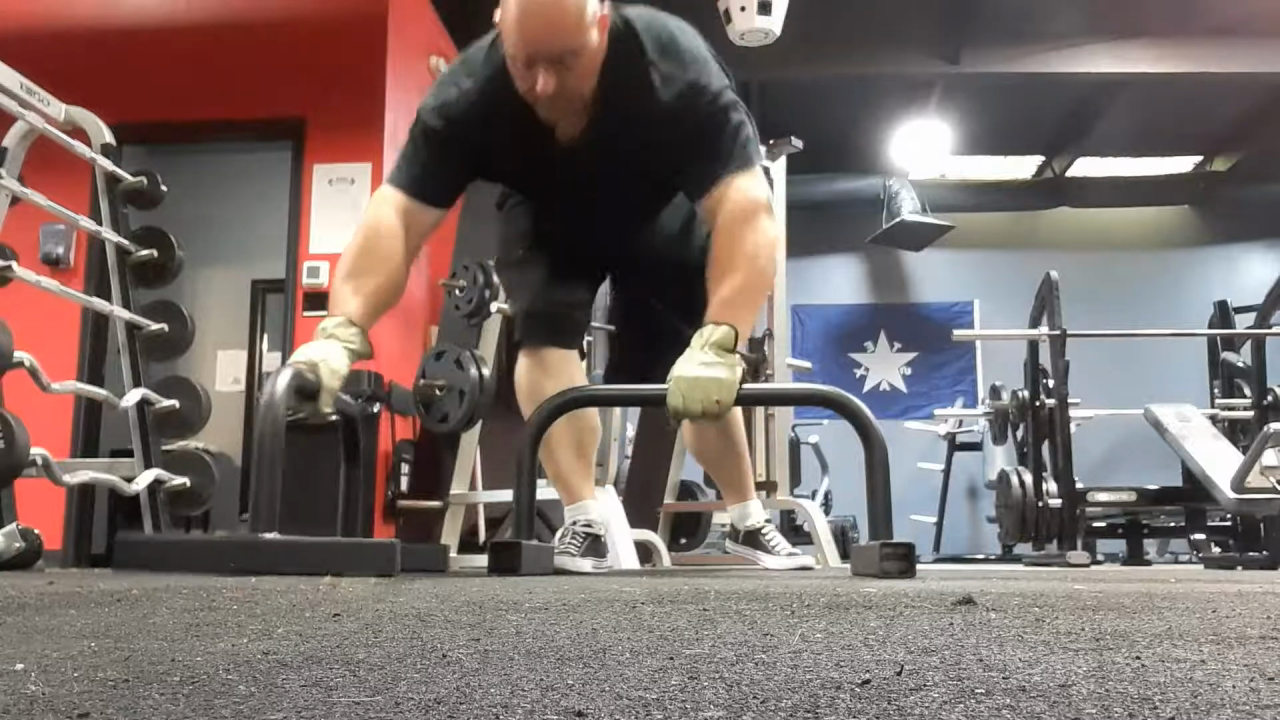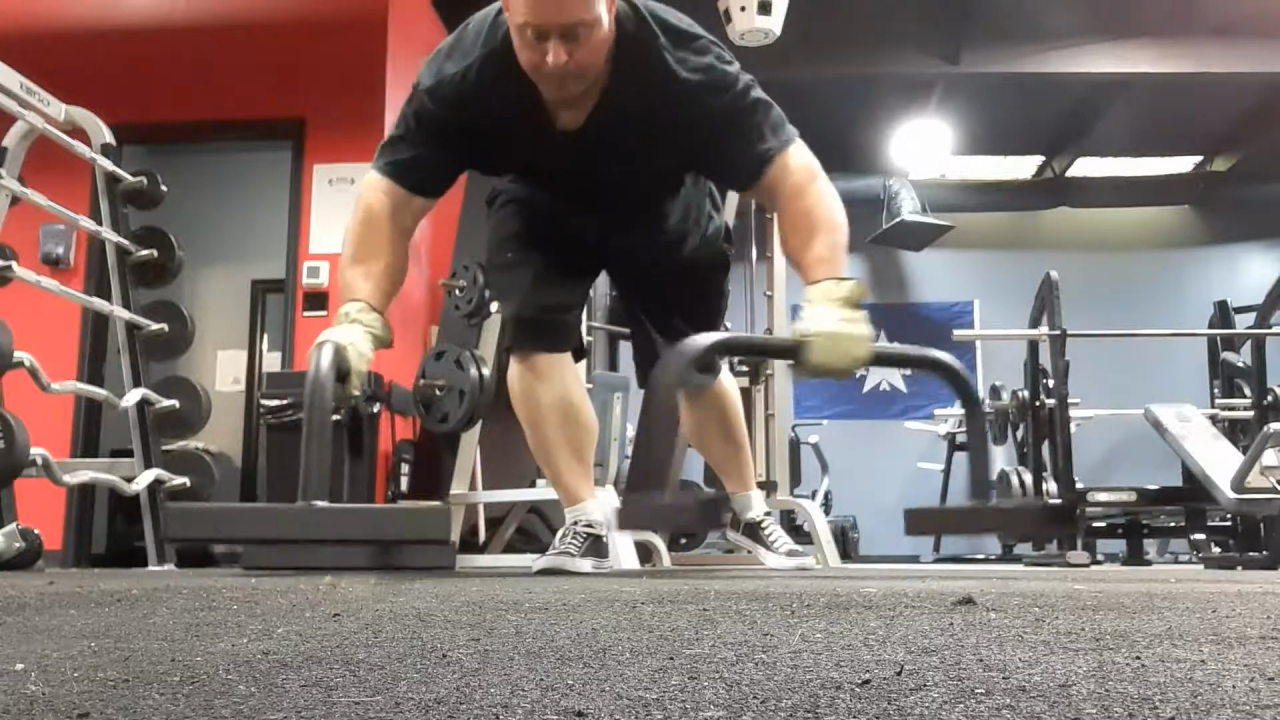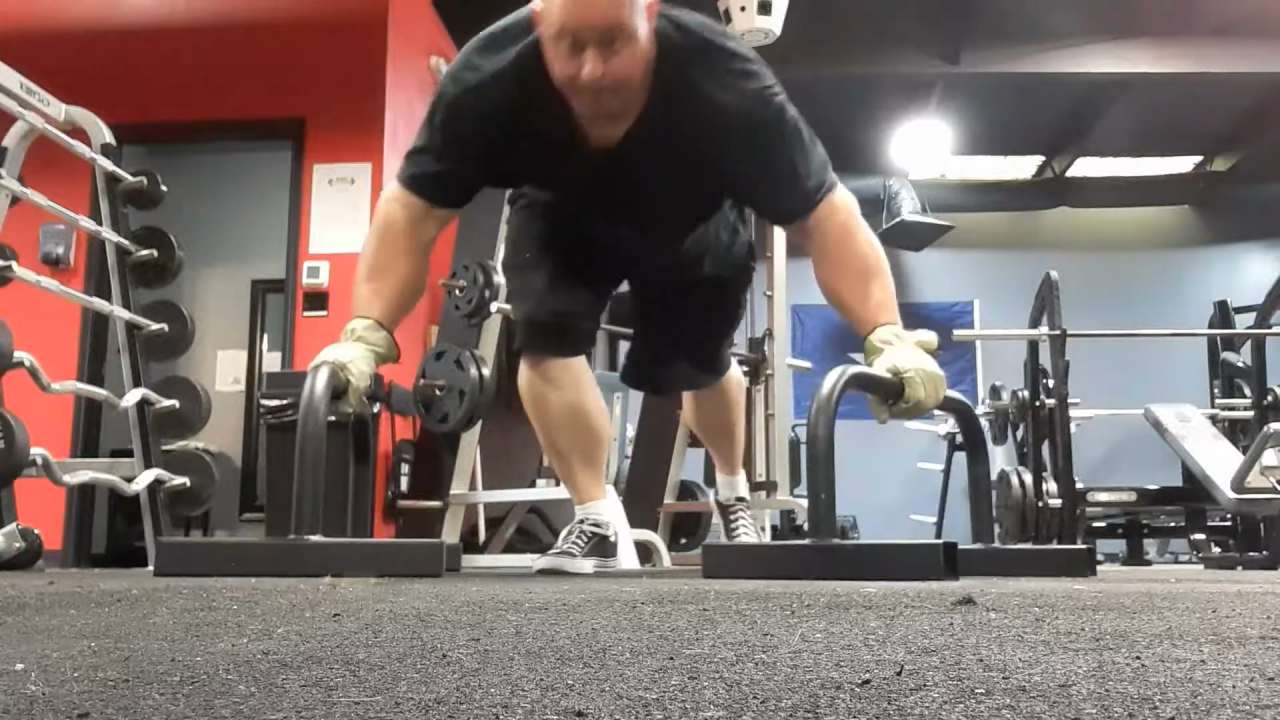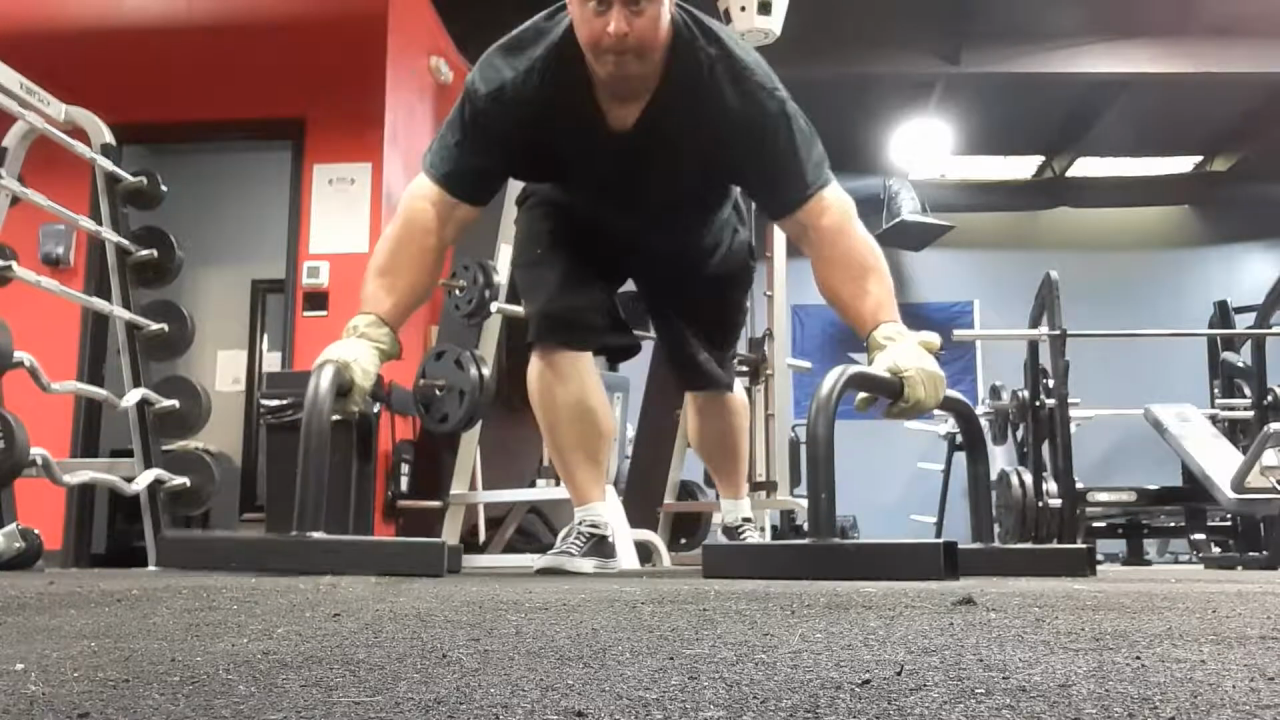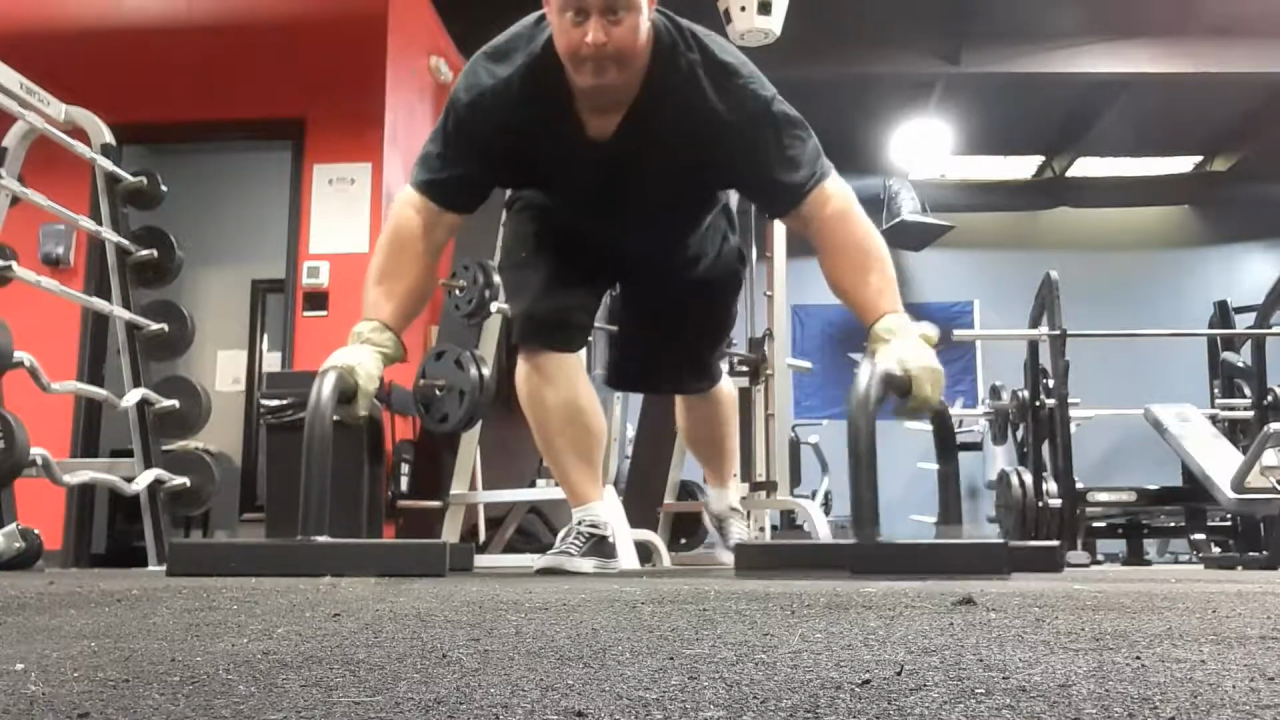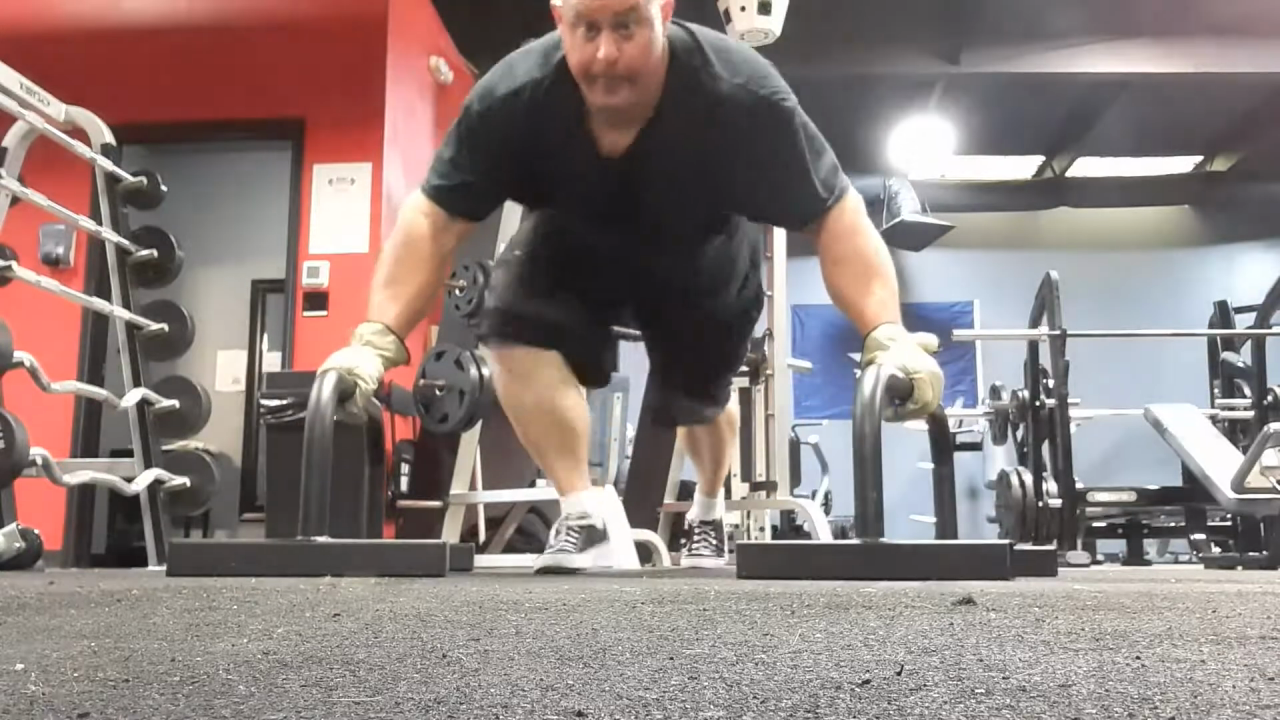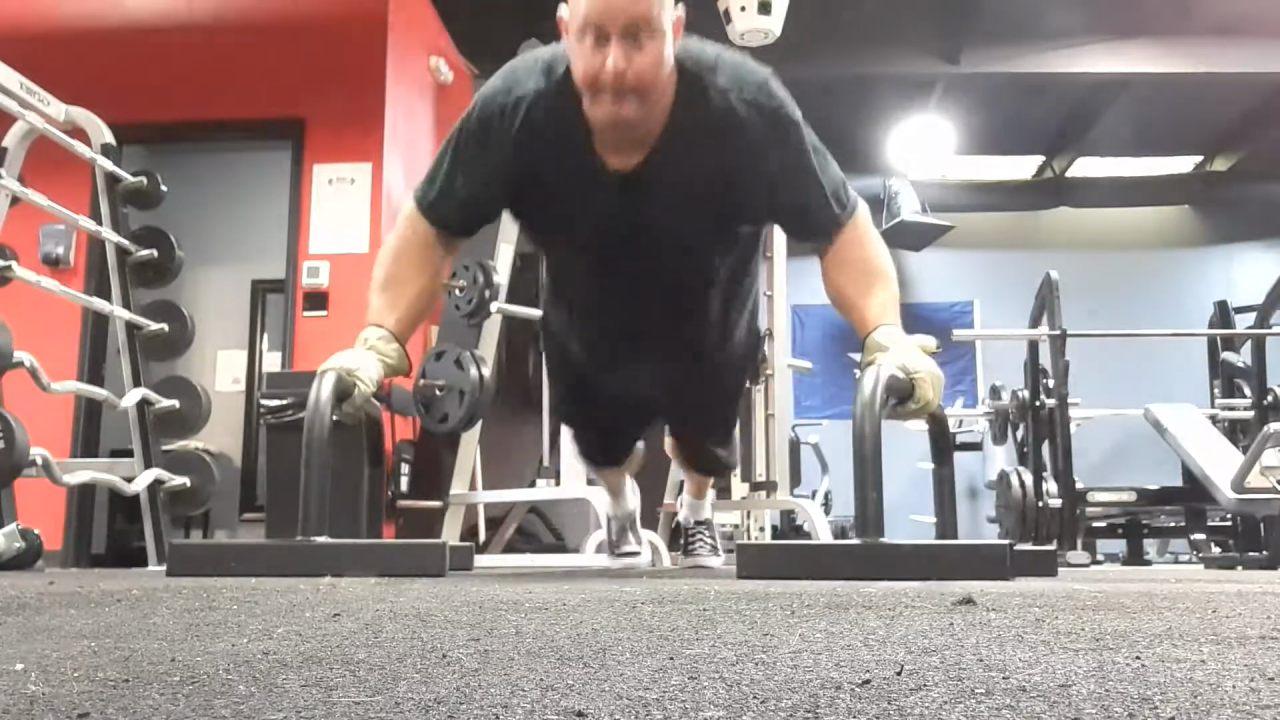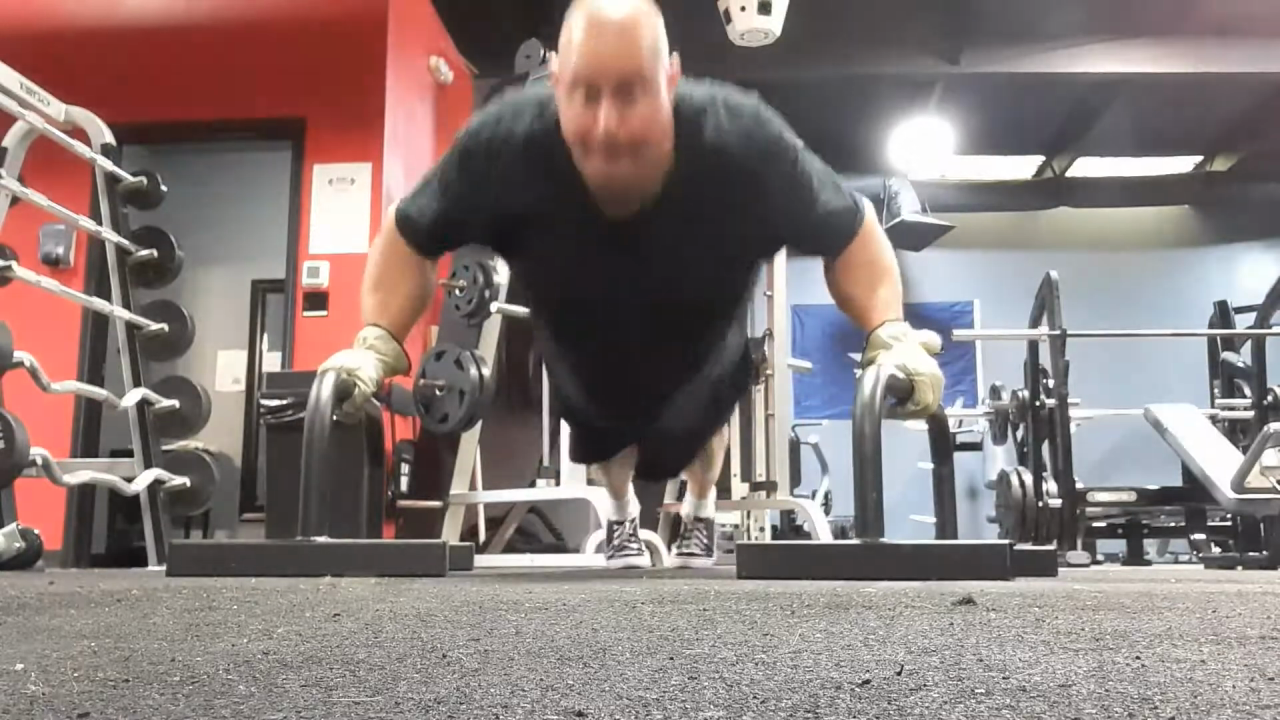
dt=0.3s
person 1, frame 1
left shoulder: (677, 74)
right shoulder: (468, 95)
left elbow: (747, 207)
right elbow: (400, 216)
left wrist: (718, 344)
right wrist: (342, 334)
left hip: (664, 220)
right hip: (549, 217)
left knee: (703, 381)
right knee: (545, 335)
left ankle: (749, 521)
right ankle: (584, 524)
person 1, frame 2
left shoulder: (680, 65)
right shoulder: (464, 75)
left elbow: (790, 177)
right elbow: (388, 201)
left wrist: (830, 293)
right wrist: (359, 316)
left hip: (666, 215)
right hip: (542, 211)
left knee: (696, 365)
right knee: (535, 338)
left ankle: (752, 515)
right ankle: (586, 523)
person 1, frame 3
left shoulder: (726, 85)
right shoulder: (488, 80)
left elbow: (825, 217)
right elbow: (411, 214)
left wrist: (889, 339)
right wrist: (366, 336)
left hip: (693, 231)
right hip: (563, 221)
left knee: (703, 367)
right knee: (547, 339)
left ankle: (731, 490)
right ankle: (593, 523)
person 1, frame 4
left shoulder: (733, 80)
right shoulder: (515, 73)
left elbow: (820, 216)
right elbow: (434, 208)
left wrist: (889, 338)
right wrist: (369, 333)
left hip: (695, 226)
right hip: (571, 218)
left knee: (711, 371)
right knee: (559, 336)
left ankle: (738, 518)
right ankle: (592, 525)
person 1, frame 5
left shoulder: (718, 81)
right shoulder: (499, 80)
left elbow: (822, 205)
right elbow: (423, 215)
left wrist: (892, 328)
right wrist: (373, 338)
left hip: (682, 231)
right hip: (558, 224)
left knee: (695, 371)
right knee: (544, 337)
left ankle: (725, 504)
right ankle: (590, 524)
person 1, frame 6
left shoulder: (740, 92)
right shoulder: (514, 94)
left elbow: (835, 217)
right elbow: (435, 222)
left wrist: (888, 337)
right wrist: (377, 340)
left hip: (701, 257)
right hip: (578, 243)
left knee: (699, 399)
right knee: (511, 326)
left ankle: (707, 513)
right ankle: (582, 514)
person 1, frame 7
left shoulder: (745, 105)
right shoulder: (513, 106)
left elbow: (841, 227)
right elbow: (428, 230)
left wrist: (887, 340)
right wrist: (378, 345)
left hip: (705, 307)
right hip: (589, 312)
left knee: (702, 441)
right knee: (603, 442)
left ankle: (696, 516)
right ankle: (623, 508)
person 1, frame 8
left shoulder: (742, 143)
right shoulder: (503, 143)
left elbow: (849, 231)
right elbow: (409, 234)
left wrist: (893, 339)
right wrist: (373, 349)
left hip: (698, 352)
right hip: (583, 351)
left knee: (689, 442)
right knee: (605, 448)
left ankle: (697, 517)
right ankle: (621, 524)
